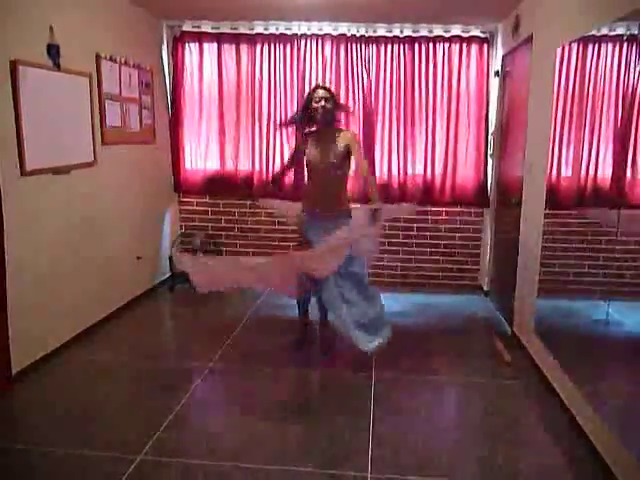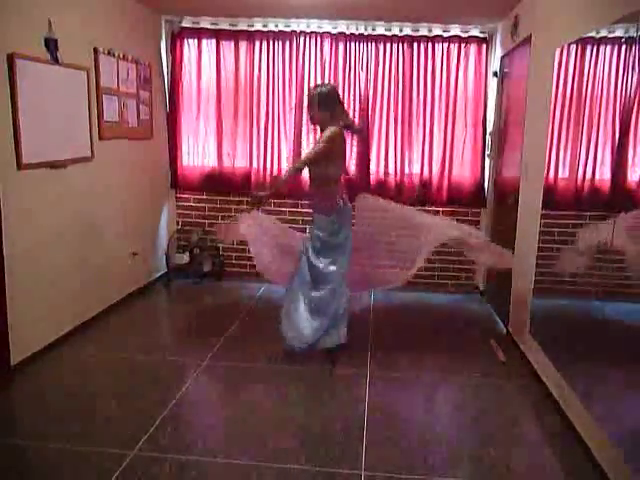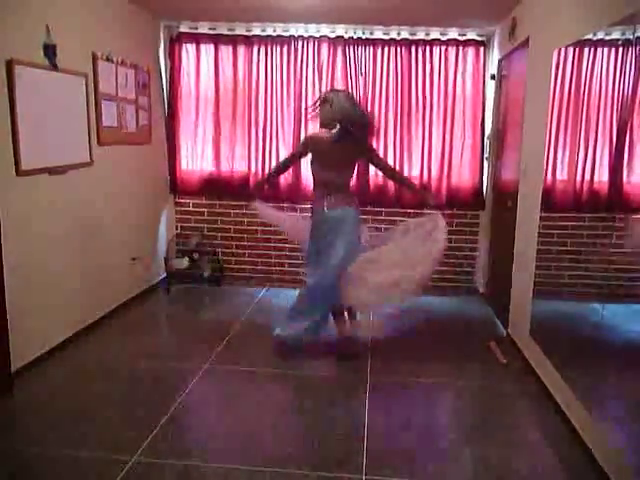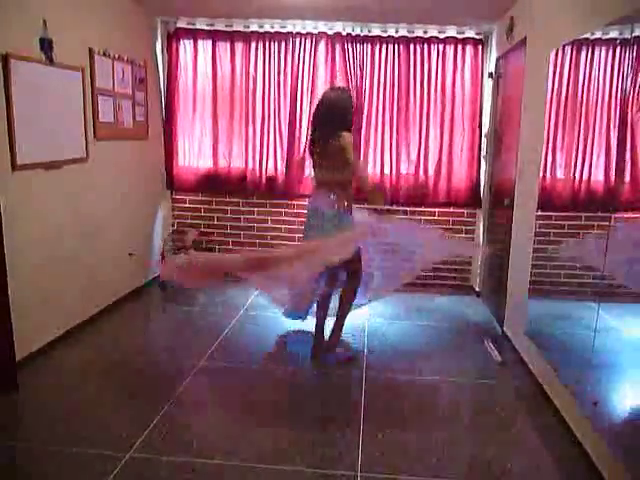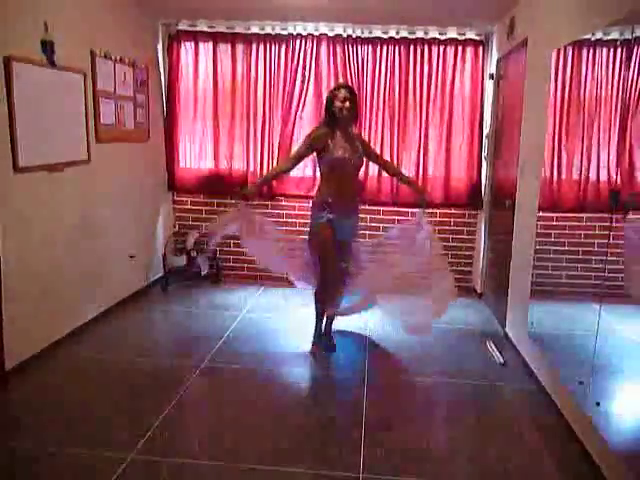
dt=1s
person 1, frame 1
left shoulder: (347, 137)
right shoulder: (305, 139)
left elbow: (363, 168)
right elbow: (290, 165)
left wrist: (375, 201)
right wrist: (273, 182)
left hip: (338, 218)
right hip: (310, 216)
left knee: (336, 277)
right knee: (305, 276)
left ankle: (324, 329)
right ankle: (304, 329)
person 1, frame 2
left shoulder: (332, 134)
right shoulder: (334, 133)
left elbow: (303, 163)
left wrist: (273, 190)
left hip: (332, 212)
right hip: (327, 209)
left knee: (325, 277)
right knee: (315, 272)
left ankle: (326, 341)
right ankle: (327, 337)
person 1, frame 3
left shoulder: (315, 139)
right shoulder: (359, 142)
left elbow: (283, 165)
right elbow: (389, 171)
left wrist: (262, 183)
right wrist: (422, 193)
left hip: (324, 212)
right hip: (348, 212)
left knee: (324, 275)
right knee: (345, 274)
right ankle: (347, 331)
person 1, frame 4
left shoulder: (318, 138)
right shoulder: (344, 138)
right elbow: (357, 172)
right wrist: (376, 198)
left hip: (317, 206)
right hip: (336, 210)
left knee: (329, 276)
right knee: (353, 275)
left ankle: (319, 340)
right ankle: (333, 341)
person 1, frame 5
left shoulder: (358, 140)
right shoulder: (321, 134)
left elbow: (386, 166)
right elbow: (290, 162)
left wrist: (417, 188)
right wrist: (258, 184)
left hip: (349, 213)
right hip: (325, 211)
left knee: (339, 276)
right knee: (328, 274)
left ankle: (327, 330)
right ankle: (319, 331)
